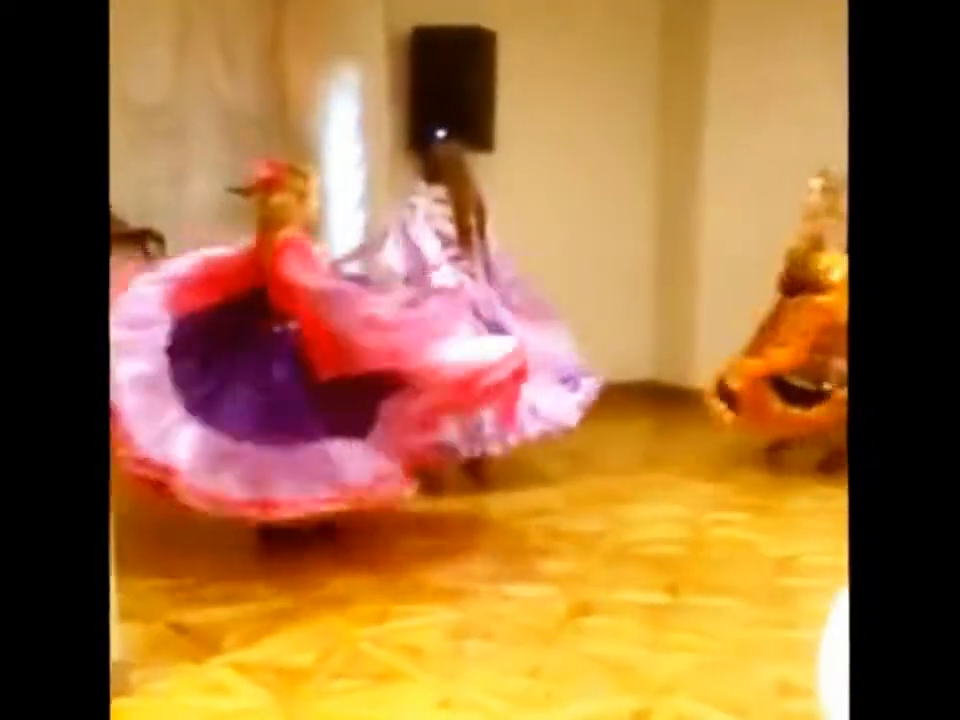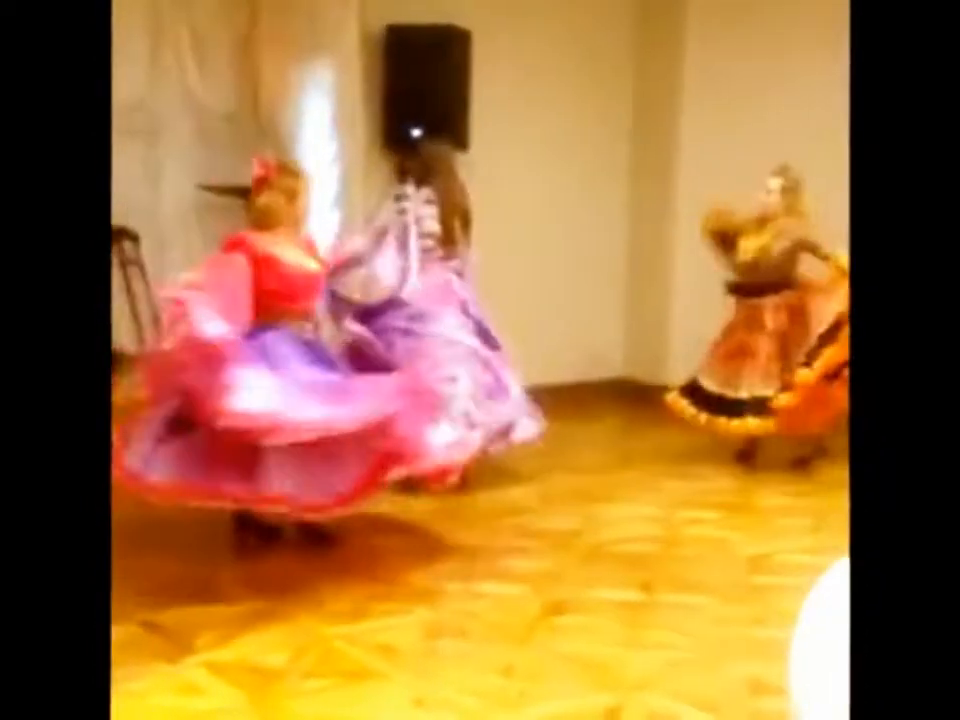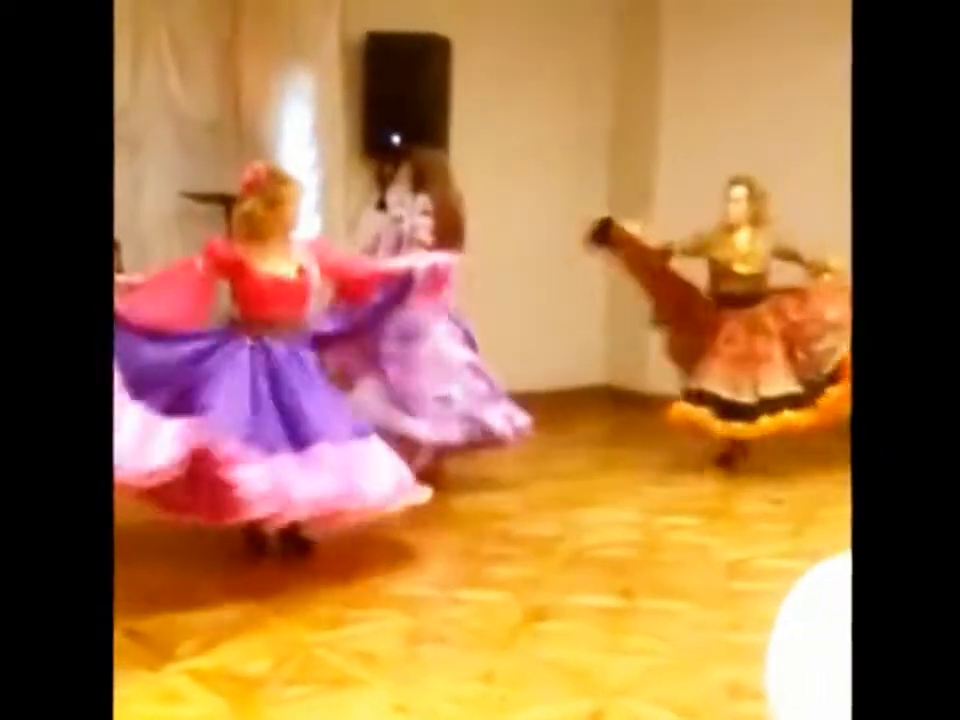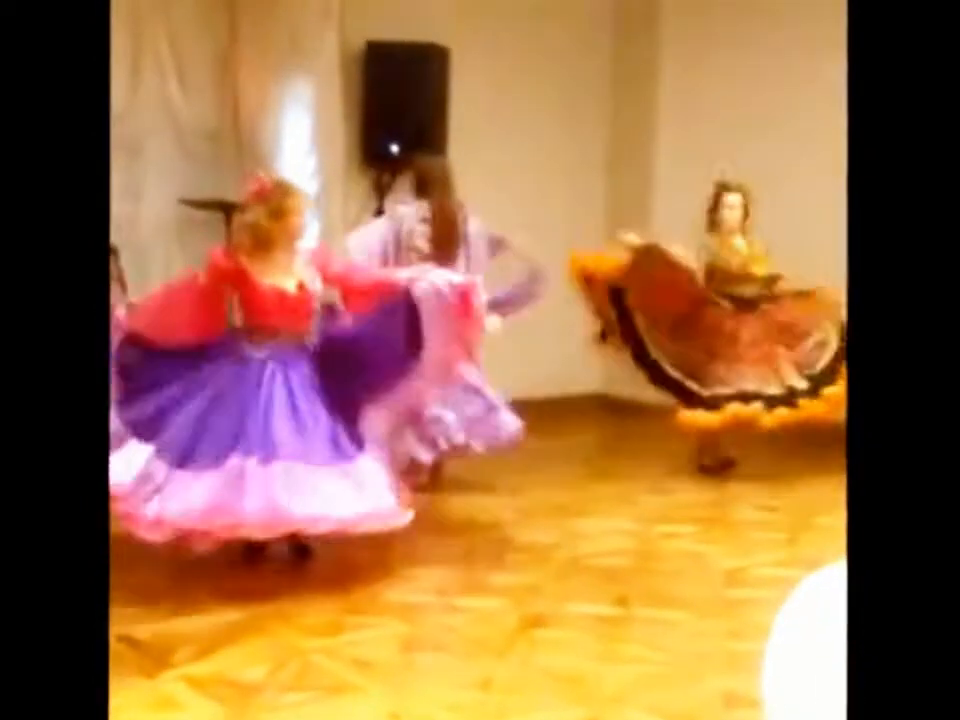
dt=0.2s
person 1, frame 1
left shoulder: (273, 243)
right shoulder: (287, 244)
right elbow: (310, 286)
left hip: (272, 346)
right hip: (293, 350)
right knee: (305, 427)
person 1, frame 2
left shoulder: (305, 246)
right shoulder: (250, 246)
left elbow: (320, 275)
right elbow: (214, 278)
right wrist: (186, 297)
left hip: (302, 348)
right hip: (269, 351)
left ankle: (305, 513)
right ankle: (250, 514)
person 1, frame 3
left shoulder: (308, 253)
right shoulder: (229, 254)
left elbow: (360, 271)
right elbow: (183, 280)
left wrist: (415, 266)
right wrist: (130, 288)
left hip: (295, 359)
right hip: (249, 357)
left knee: (308, 435)
right knee: (248, 438)
left ankle: (292, 523)
right ankle: (253, 522)
person 1, frame 4
left shoulder: (313, 263)
right shoulder: (235, 264)
left elbow: (364, 280)
right elbow: (190, 297)
left wrist: (417, 279)
right wrist: (137, 313)
left hip: (300, 370)
right hip: (251, 368)
left knee: (307, 447)
right knee: (248, 448)
left ankle: (295, 528)
right ankle: (250, 532)
person 2, frame 1
left shoulder: (420, 208)
right shoulder: (474, 205)
left elbow: (392, 254)
right elbow: (495, 266)
right hip: (476, 300)
right ankle: (477, 461)
person 2, frame 2
left shoulder: (411, 207)
right shoulder: (457, 206)
left elbow: (388, 265)
left hip: (419, 303)
right hip: (454, 299)
left knee: (421, 383)
right knee: (460, 368)
left ankle: (420, 468)
right ankle: (455, 463)
person 2, frame 3
left shoulder: (403, 213)
right shoulder: (452, 212)
left hip: (410, 310)
right hip: (442, 311)
left knee: (413, 388)
right knee: (447, 380)
left ankle: (410, 464)
right ankle: (433, 465)
person 2, frame 4
left shoulder: (403, 218)
right shoulder: (461, 220)
left elbow: (360, 250)
right elbow: (494, 244)
right knee: (445, 388)
left ankle: (412, 471)
right ankle: (433, 470)
person 3, frame 1
left shoulder: (829, 226)
right shoulder: (813, 227)
left elbow: (834, 257)
left hip: (807, 307)
right hip: (794, 307)
left ankle: (838, 446)
right ankle: (785, 433)
person 3, frame 2
left shoulder: (794, 229)
right shoulder: (752, 227)
left elbow: (824, 253)
left hip: (779, 312)
right hip: (751, 311)
left ankle: (815, 442)
right ankle: (752, 438)
person 3, frame 3
left shoulder: (768, 238)
right shoulder: (712, 238)
left elbow: (801, 258)
right elbow: (669, 249)
left wrist: (827, 277)
right wrist: (624, 235)
left hip: (761, 322)
right hip: (724, 323)
left knee: (765, 384)
right knee: (722, 386)
left ankle: (740, 440)
right ankle: (732, 443)
person 3, frame 4
left shoulder: (753, 244)
right shoulder: (712, 244)
left elbow: (768, 279)
right elbow: (680, 272)
right wrist: (650, 250)
left hip: (754, 325)
right hip: (722, 326)
left knee: (752, 389)
right knee: (725, 390)
left ankle: (715, 450)
right ankle: (712, 453)
